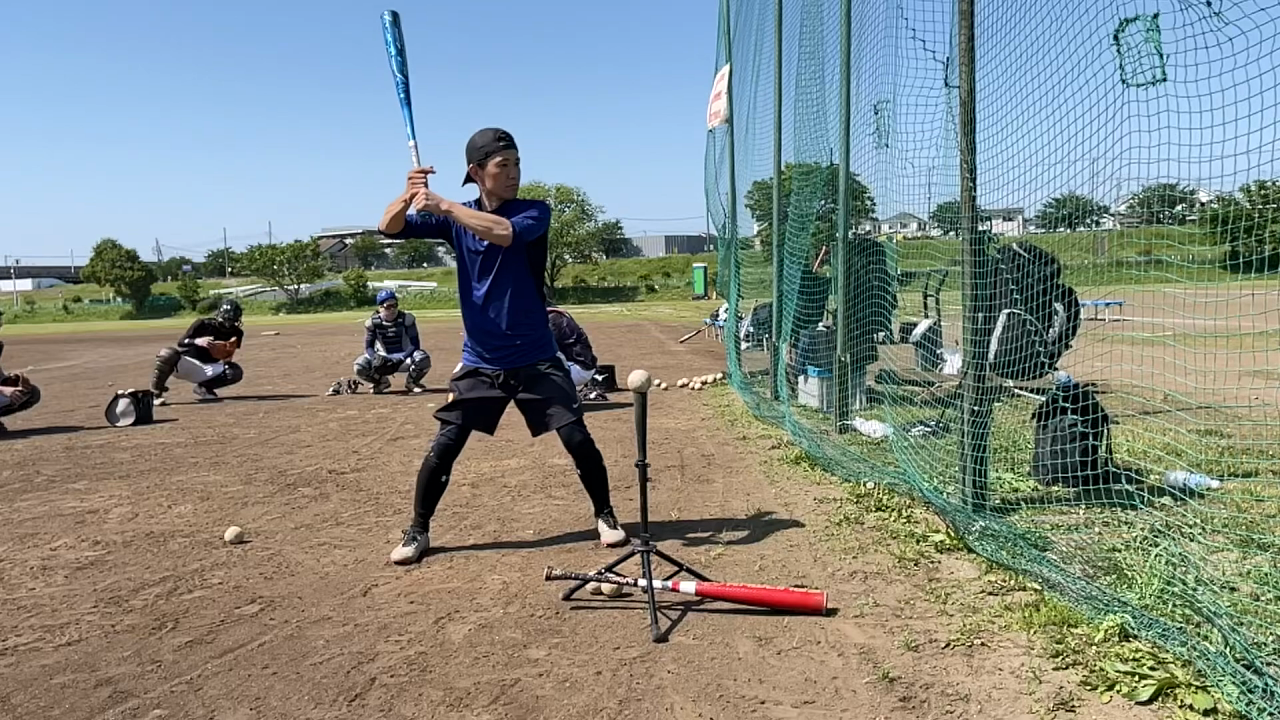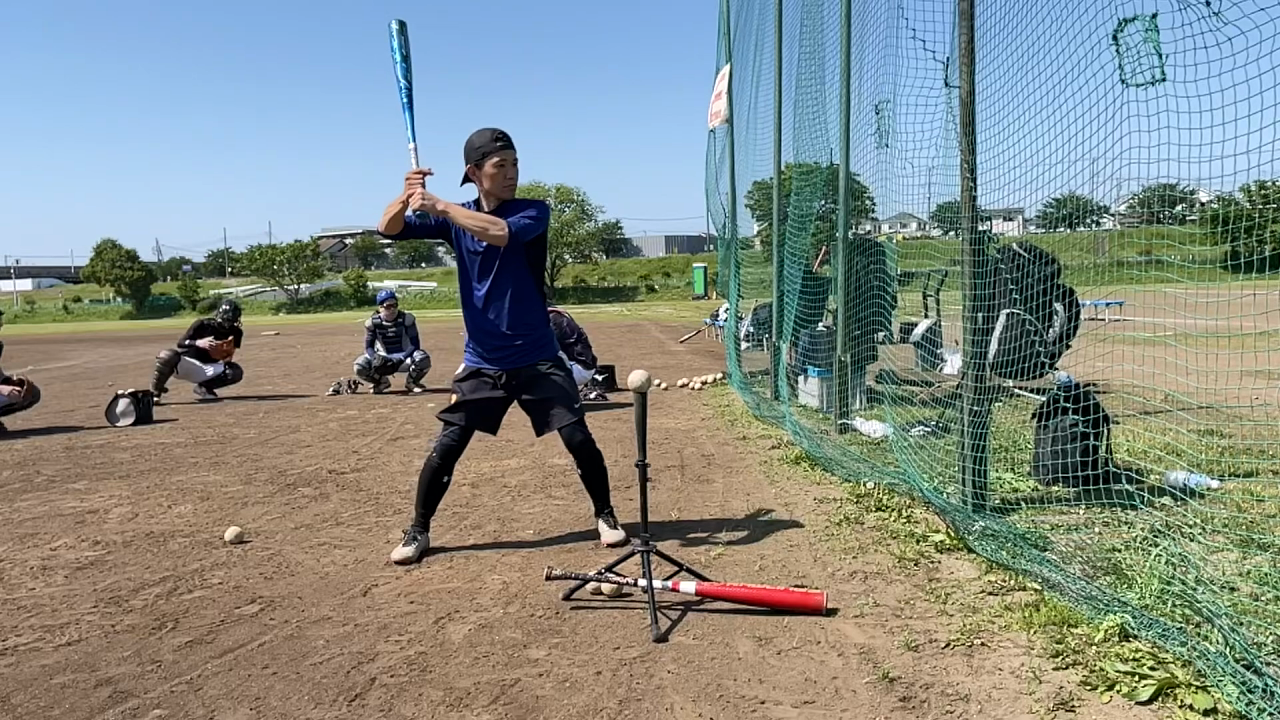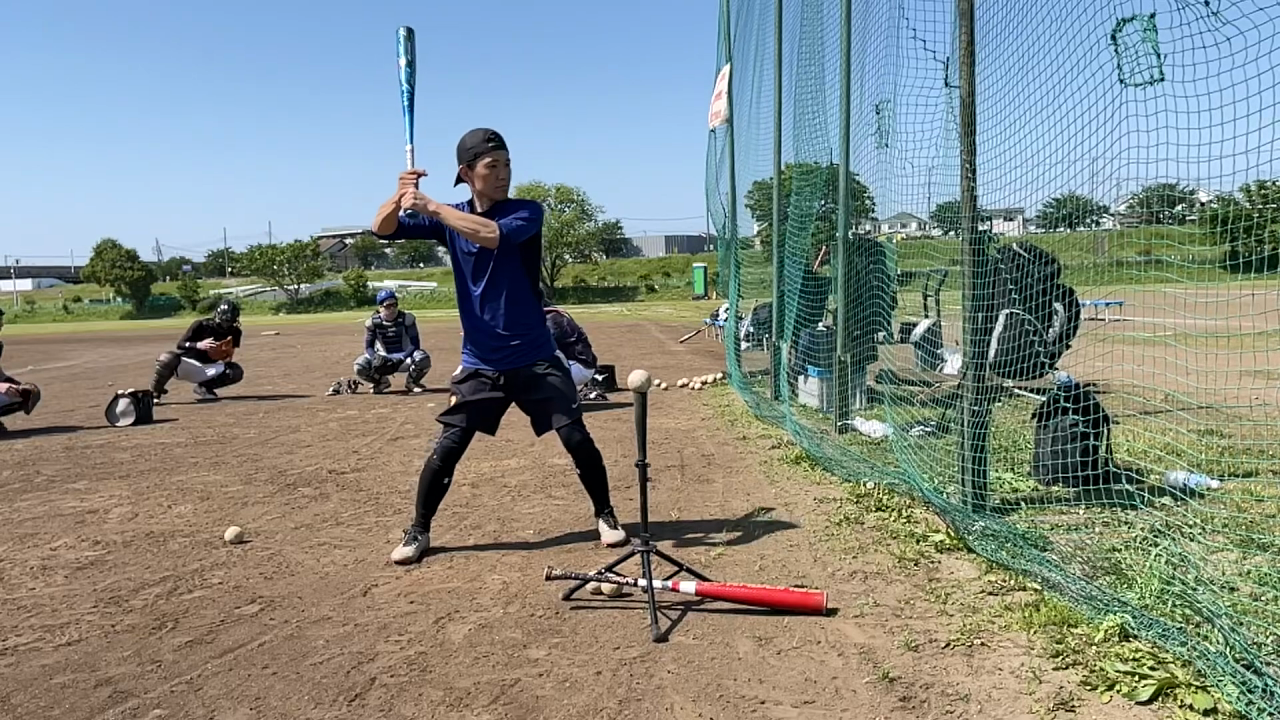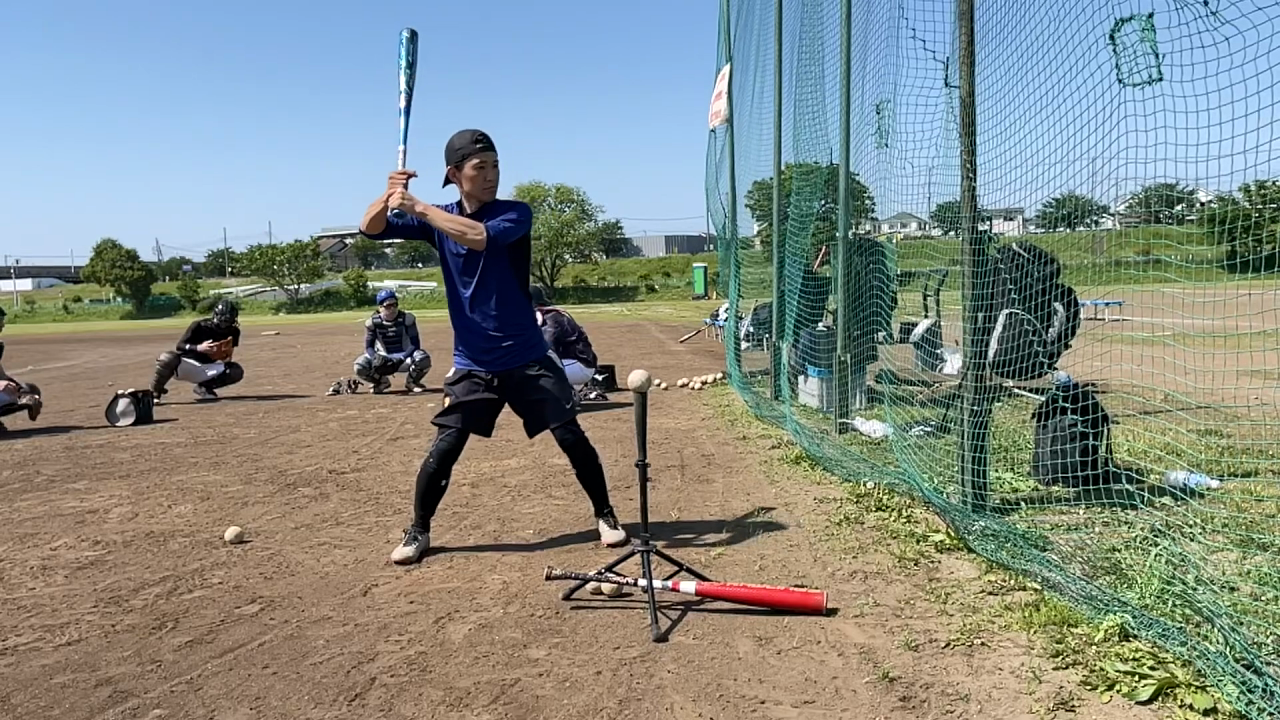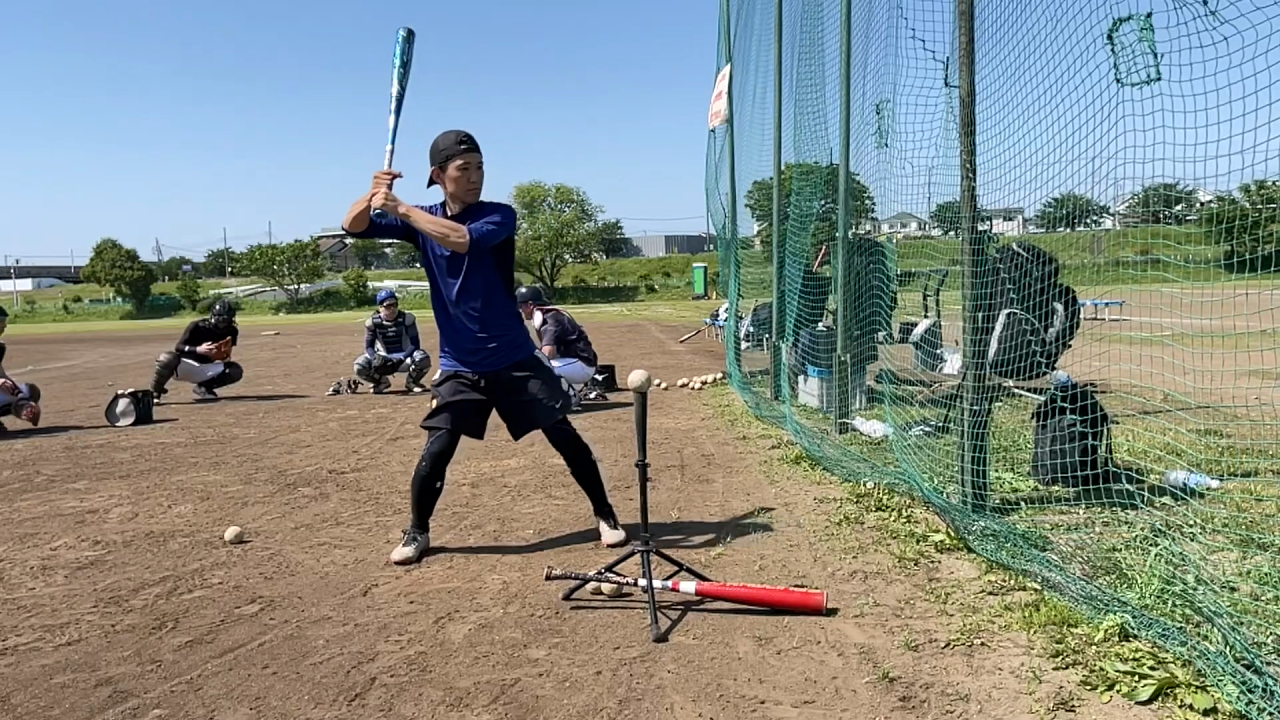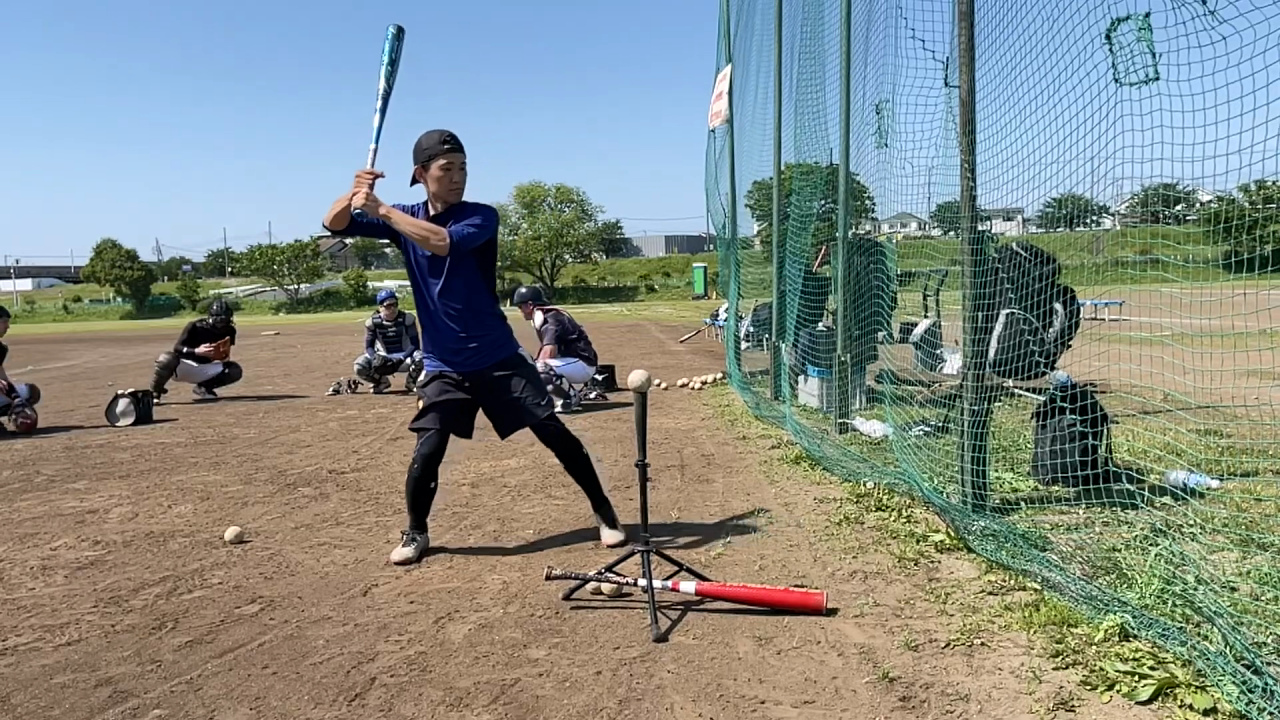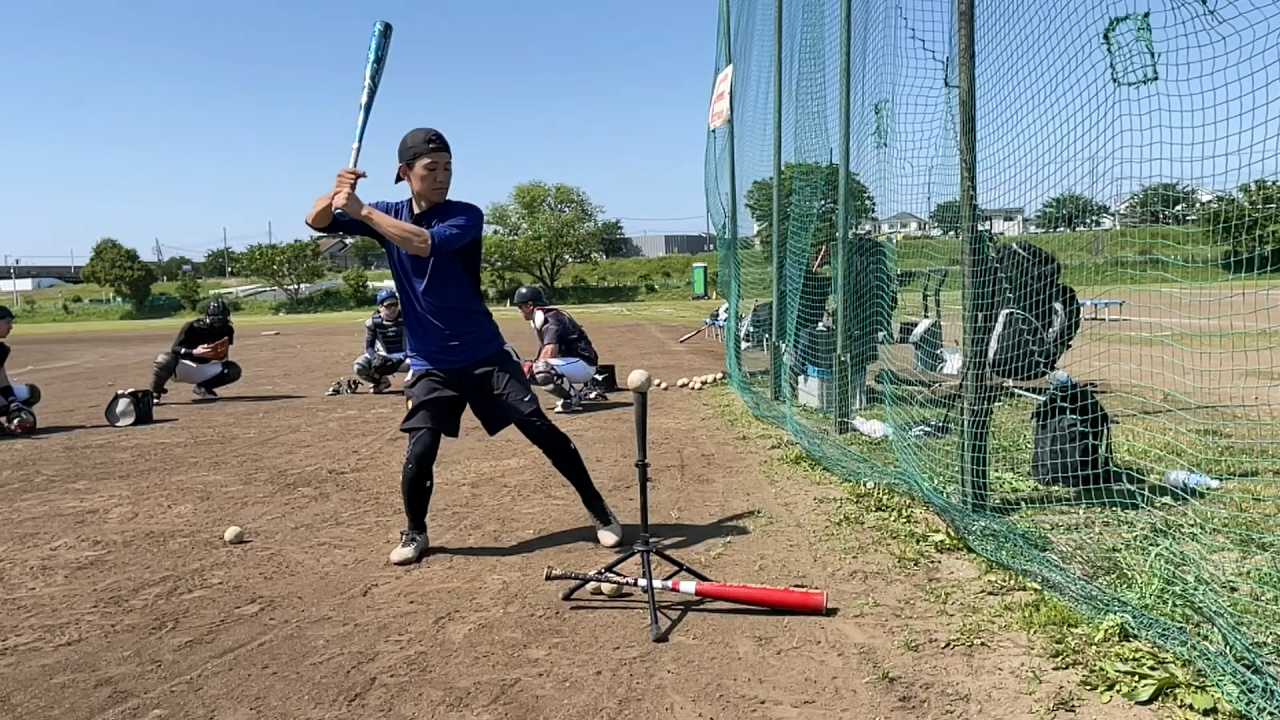
dt=0.3s
person 1, frame 1
left shoulder: (534, 212)
right shoulder: (455, 218)
left elbow: (504, 232)
right elbow: (390, 228)
left wrist: (443, 205)
right wrist: (409, 194)
left hip: (535, 359)
right hip: (479, 362)
left knee: (577, 439)
right knee: (444, 446)
left ankle: (604, 514)
right ankle: (418, 530)
person 1, frame 2
left shoulder: (533, 212)
right shoulder: (455, 218)
left elbow: (501, 232)
right elbow: (389, 230)
left wrist: (439, 206)
right wrist: (407, 195)
left hip: (537, 359)
right hip: (482, 363)
left knee: (578, 439)
right knee: (446, 447)
left ankle: (605, 514)
right ankle: (418, 530)
person 1, frame 3
left shoulder: (527, 212)
right shoulder: (449, 217)
left elbow: (492, 234)
right elbow: (383, 229)
left wrist: (431, 206)
right wrist: (400, 196)
left hip: (535, 359)
right hip: (480, 363)
left knee: (577, 438)
right knee: (447, 448)
left ankle: (604, 514)
right ankle: (418, 530)
person 1, frame 4
left shoulder: (515, 214)
right shoulder: (438, 218)
left elbow: (481, 236)
right elbow: (371, 229)
left wrist: (419, 206)
right wrist: (389, 195)
left hip: (528, 360)
right hip: (472, 365)
left knee: (572, 439)
right knee: (443, 451)
left ankle: (604, 514)
right ankle: (418, 531)
person 1, frame 5
left shoulder: (499, 216)
right shoulder: (422, 218)
left elbow: (463, 239)
right elbow: (354, 226)
left wrist: (402, 208)
right wrist: (373, 195)
left hip: (516, 360)
right hip: (458, 366)
left knee: (564, 438)
right knee: (436, 452)
left ankle: (604, 513)
right ankle: (417, 531)
person 1, frame 6
left shoulder: (482, 216)
right shoulder: (405, 218)
left elbow: (443, 241)
right elbow: (334, 224)
left wrist: (381, 209)
right wrist: (355, 193)
left hip: (499, 358)
right hip: (443, 366)
left knee: (554, 434)
right knee: (427, 453)
left ankle: (604, 512)
right ankle: (416, 532)
person 1, frame 7
left shoulder: (466, 216)
right shoulder: (389, 214)
left elbow: (425, 244)
right elbow: (318, 221)
left wrist: (363, 211)
right wrist: (337, 192)
left hip: (485, 354)
right hip: (429, 364)
left knee: (539, 429)
right knee: (420, 452)
left ankle: (597, 509)
right ankle: (415, 532)
